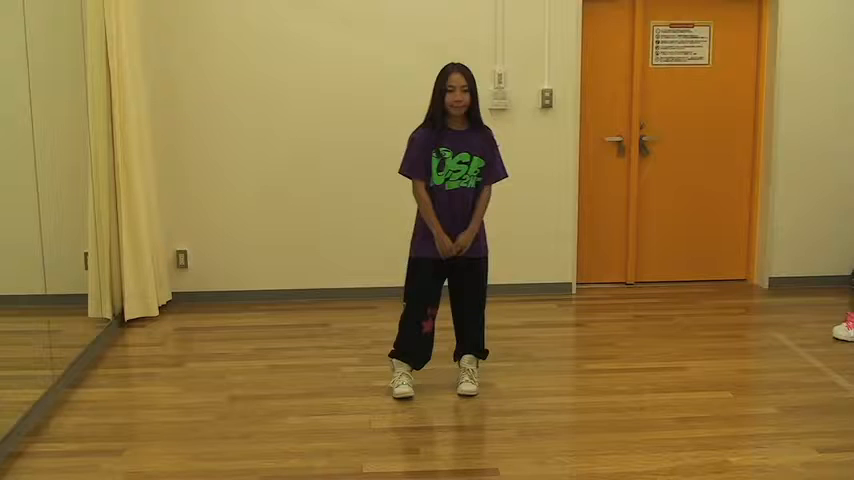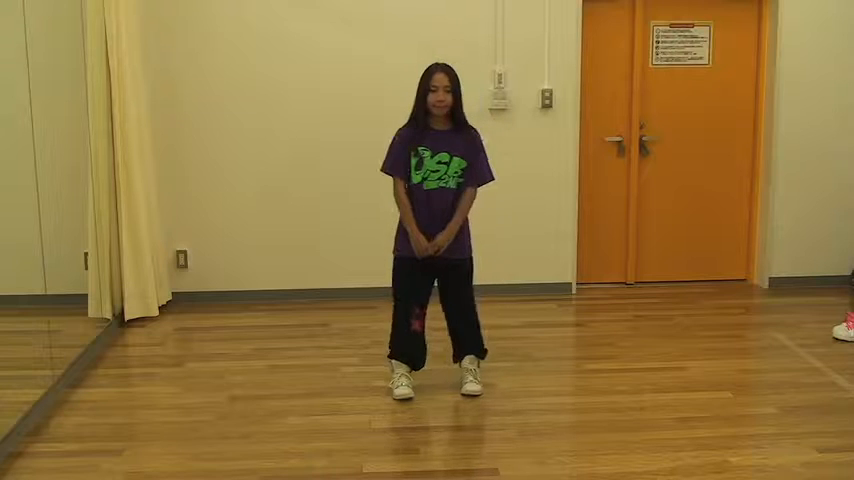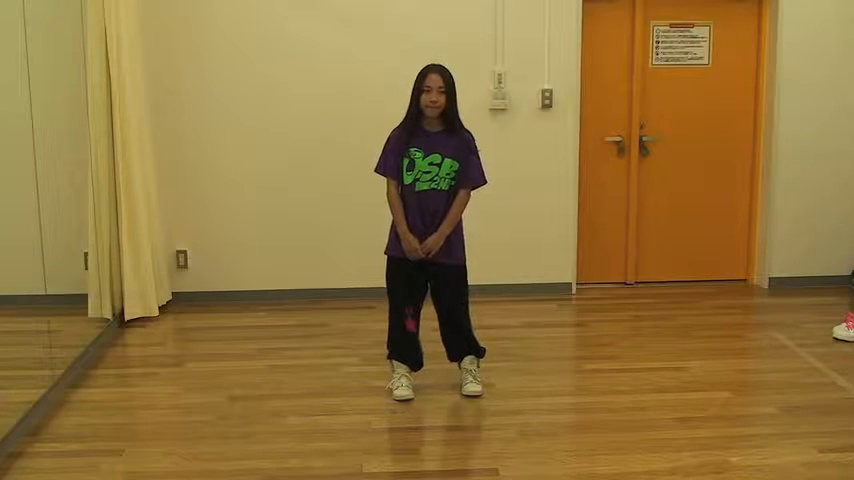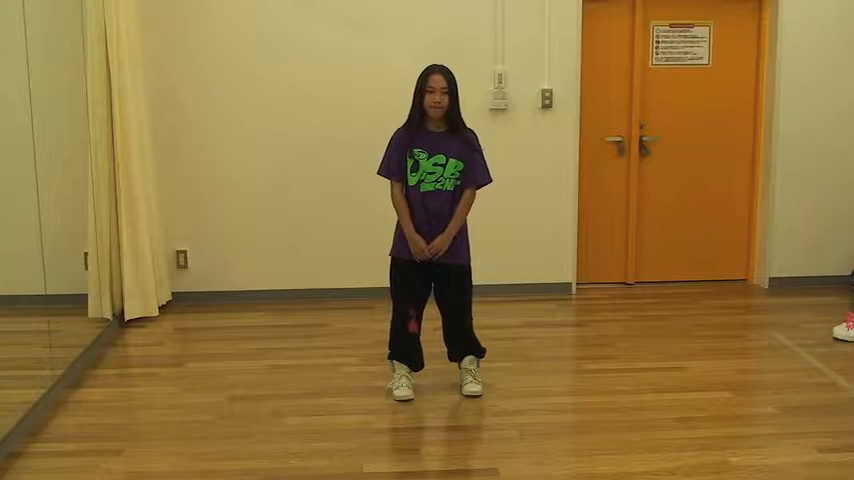
dt=0.4s
person 1, frame 1
left shoulder: (483, 138)
right shoulder: (424, 137)
left elbow: (487, 188)
right elbow: (419, 188)
left wrist: (471, 232)
right wrist: (439, 235)
left hip: (471, 240)
right hip: (430, 239)
left knee: (470, 304)
right knee: (420, 304)
left ankle: (468, 364)
right ankle: (403, 366)
person 1, frame 2
left shoulder: (468, 138)
right shoulder: (408, 136)
left elbow: (471, 190)
right elbow: (399, 187)
left wrist: (449, 233)
right wrist: (414, 234)
left hip: (454, 240)
right hip: (413, 240)
left knee: (461, 303)
right knee: (409, 305)
left ankle: (470, 364)
right ankle: (402, 367)
person 1, frame 3
left shoulder: (462, 141)
right shoulder: (402, 137)
left elbow: (464, 192)
right elbow: (392, 187)
left wrist: (440, 236)
right wrist: (404, 234)
left hip: (446, 242)
right hip: (405, 241)
left knee: (454, 306)
right knee: (404, 307)
left ankle: (469, 364)
right ankle: (402, 368)
person 1, frame 4
left shoulder: (465, 140)
right shoulder: (404, 138)
left elbow: (470, 192)
right elbow: (396, 189)
left wrist: (447, 236)
right wrist: (412, 236)
left hip: (452, 242)
right hip: (410, 243)
left knee: (457, 307)
right knee: (407, 308)
left ankle: (468, 365)
right ankle: (402, 369)
